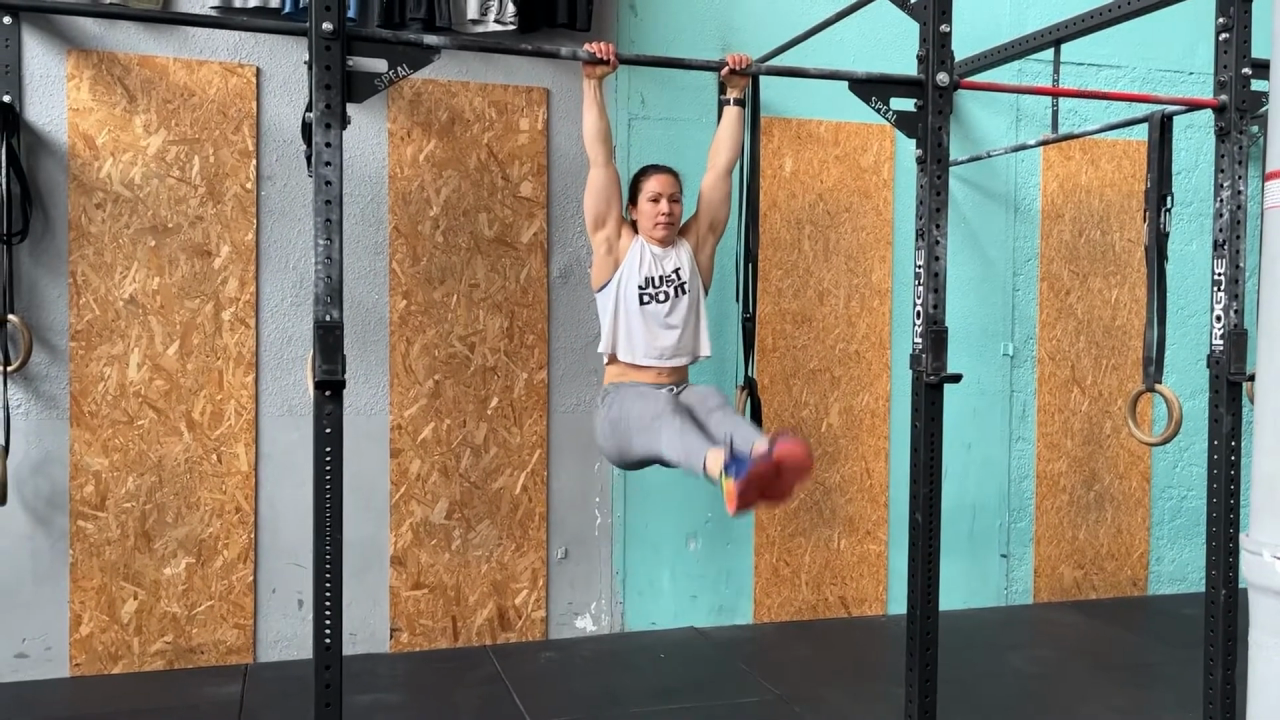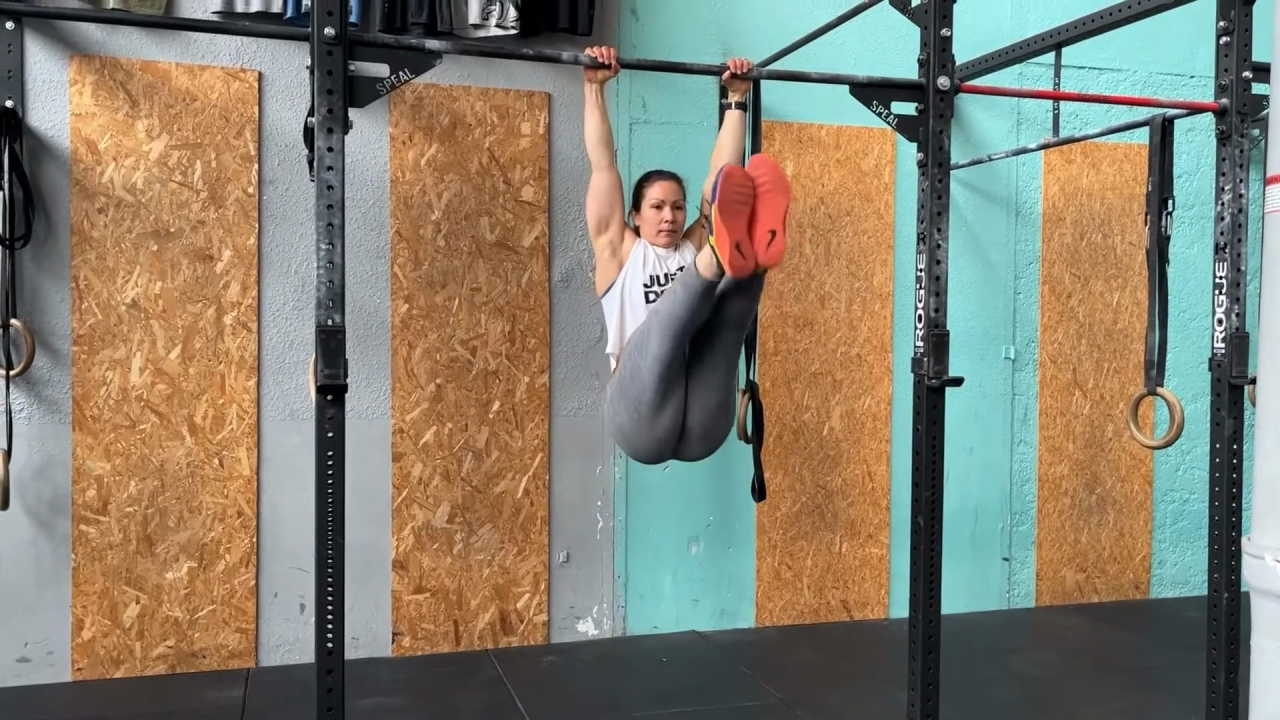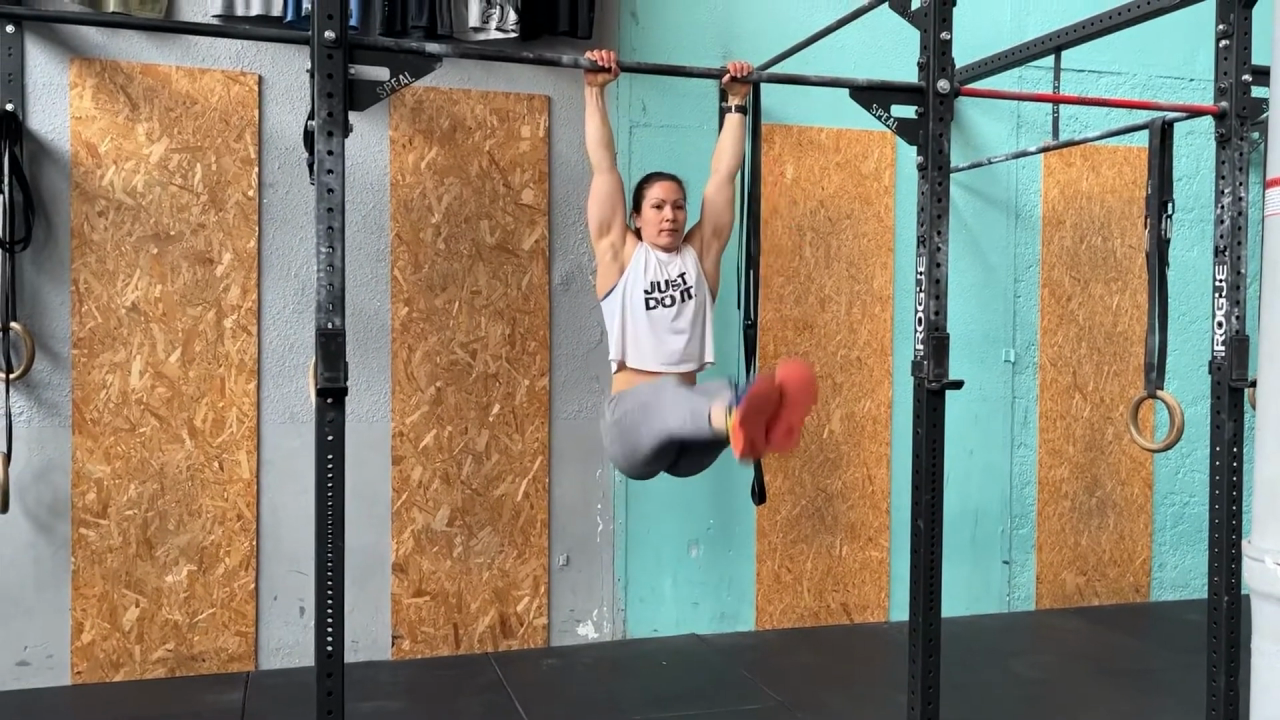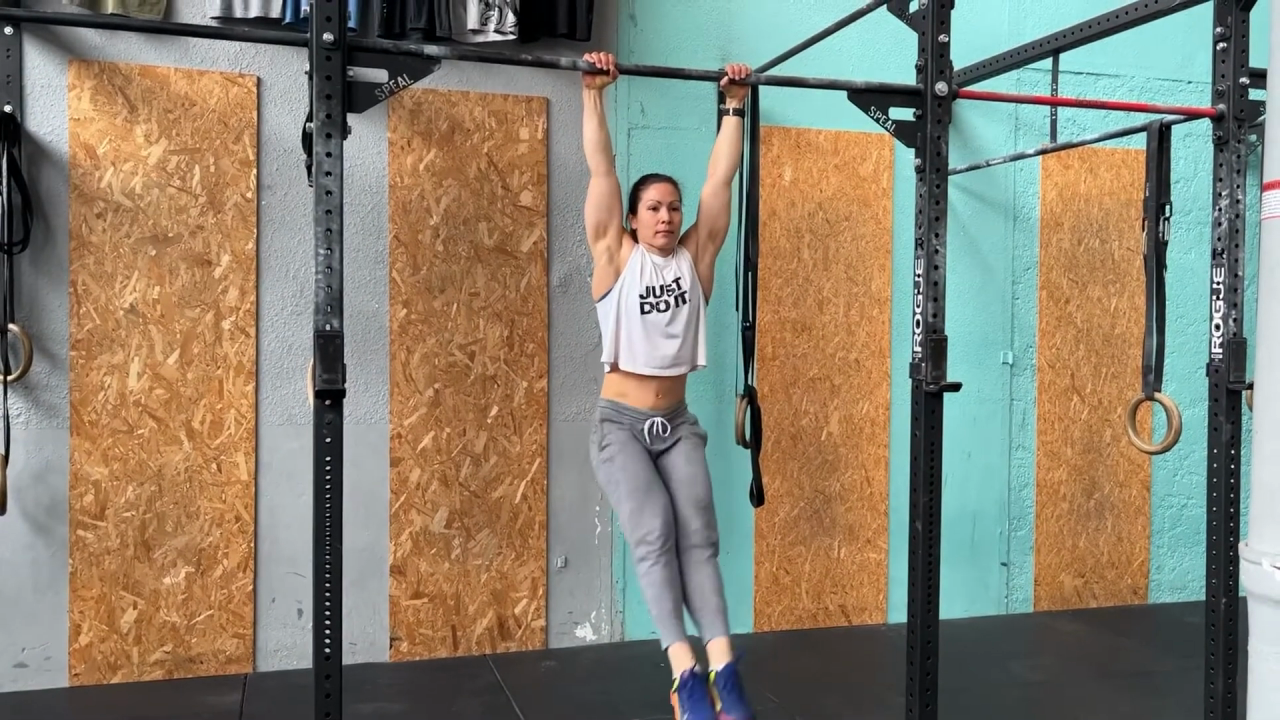
dt=0.4s
person 1, frame 1
left shoulder: (693, 250)
right shoulder: (615, 251)
left elbow: (720, 169)
right elbow: (600, 162)
left wrist: (734, 95)
right wrist: (594, 84)
left hip: (682, 399)
right hip: (626, 412)
left knee: (715, 409)
right knee: (659, 412)
left ankle: (759, 454)
right ankle: (732, 470)
person 1, frame 2
left shoulder: (697, 247)
right shoulder: (619, 252)
left elbow: (721, 169)
right elbow: (603, 163)
left wrist: (737, 99)
right wrist: (594, 88)
left hip: (703, 424)
right hip: (644, 416)
left knee: (727, 304)
right knee: (671, 311)
left ankle: (745, 256)
right ankle: (723, 255)
person 1, frame 3
left shoulder: (700, 250)
right shoulder: (619, 252)
left elbow: (726, 174)
right elbow: (602, 166)
left wrist: (736, 100)
right wrist: (595, 89)
left hip: (690, 437)
right hip: (634, 421)
left knee: (718, 395)
right knee: (667, 397)
left ankle: (764, 425)
right ankle: (742, 422)
person 1, frame 4
left shoulder: (696, 256)
right shoulder: (615, 256)
left elbow: (720, 181)
right elbow: (601, 171)
left wrist: (734, 108)
right wrist: (593, 95)
left hip: (678, 424)
right hip: (620, 424)
left knee: (698, 537)
right knee: (653, 534)
